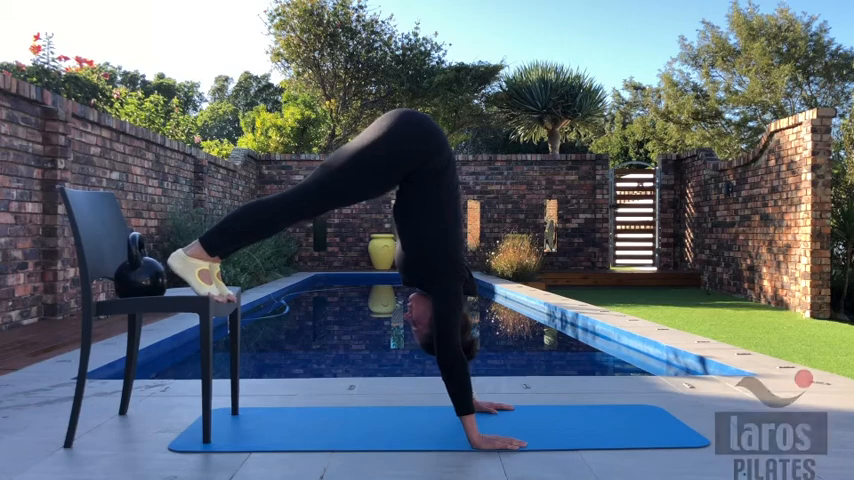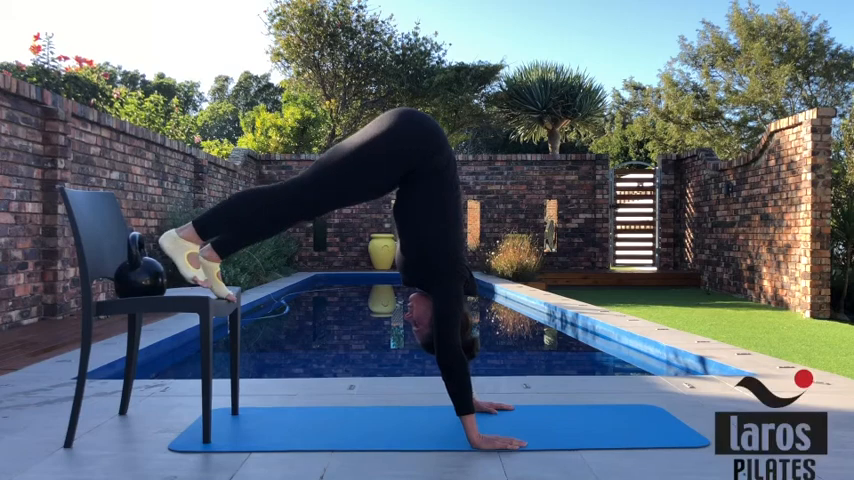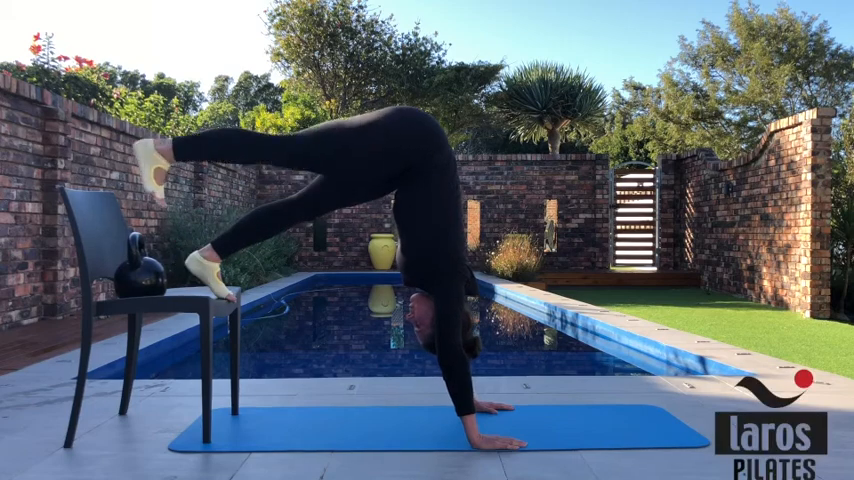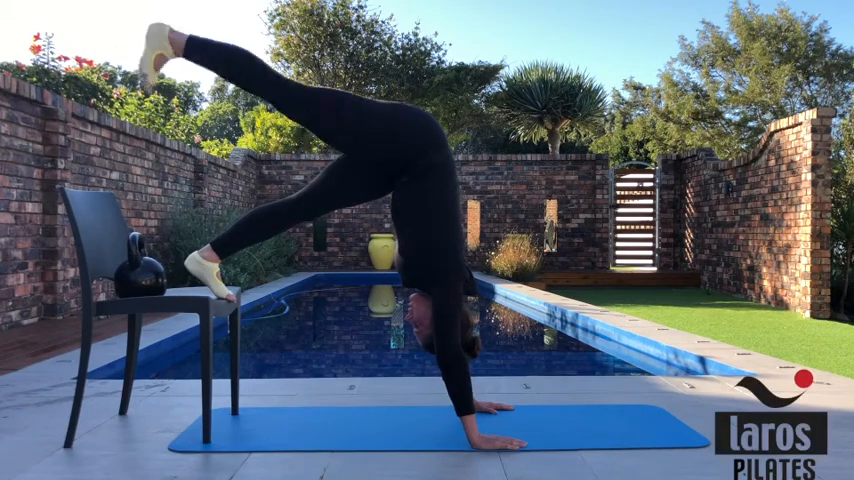
dt=0.4s
person 1, frame 1
left shoulder: (442, 276)
right shoulder: (443, 280)
left elbow: (450, 349)
right elbow: (449, 353)
left wrist: (471, 401)
left hip: (413, 145)
right hip: (410, 141)
left knee: (308, 201)
right knee: (304, 198)
left ankle: (211, 257)
right ankle: (196, 254)
person 1, frame 2
left shoulder: (444, 276)
right shoulder: (444, 280)
left elbow: (450, 349)
right elbow: (449, 352)
left wrist: (471, 401)
left hip: (412, 148)
right hip: (410, 141)
left knee: (306, 203)
right knee: (300, 193)
left ankle: (210, 255)
right ankle: (188, 237)
person 1, frame 3
left shoulder: (443, 277)
right shoulder: (445, 280)
left elbow: (450, 349)
right elbow: (449, 351)
left wrist: (471, 402)
right wrist: (474, 434)
left hip: (408, 154)
right hip: (407, 141)
left knee: (302, 206)
right knee: (281, 150)
left ankle: (209, 256)
right ankle: (165, 150)
person 1, frame 4
left shoulder: (442, 280)
right shoulder: (443, 283)
left elbow: (449, 349)
right elbow: (448, 350)
left wrist: (471, 401)
right wrist: (474, 433)
left hip: (402, 157)
right hip: (404, 141)
left knee: (301, 206)
right knee: (285, 94)
left ankle: (209, 257)
